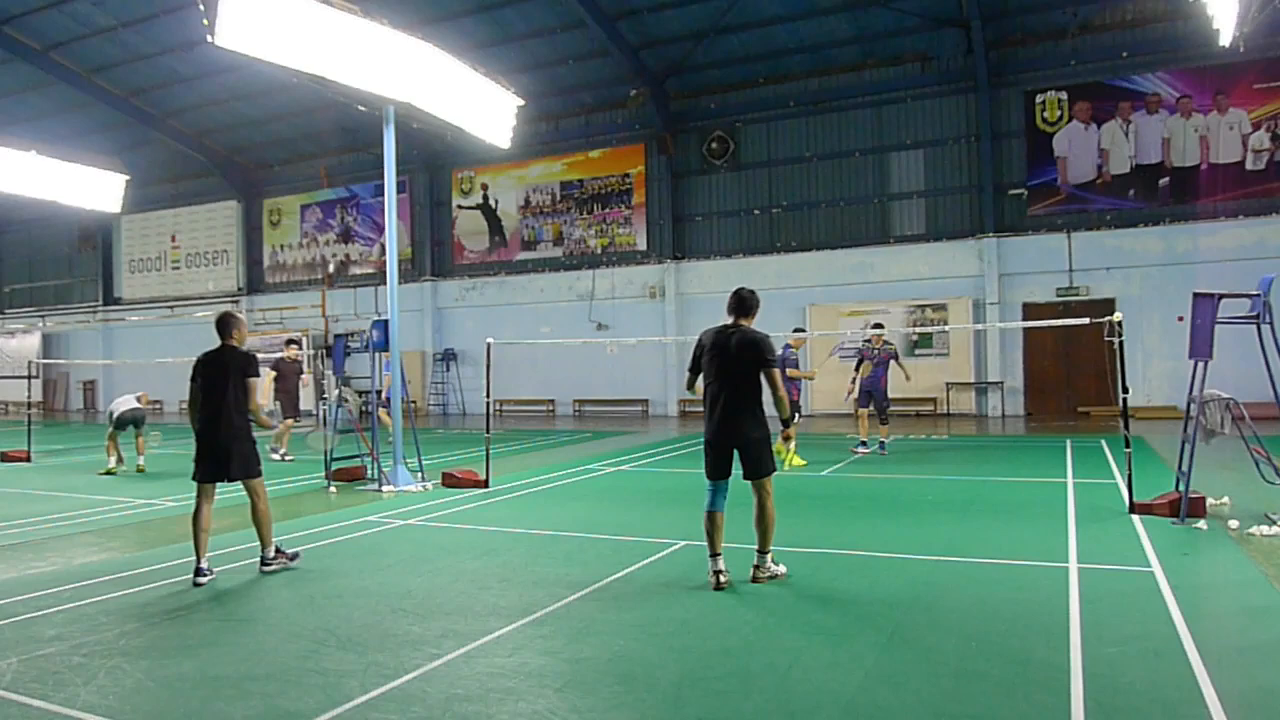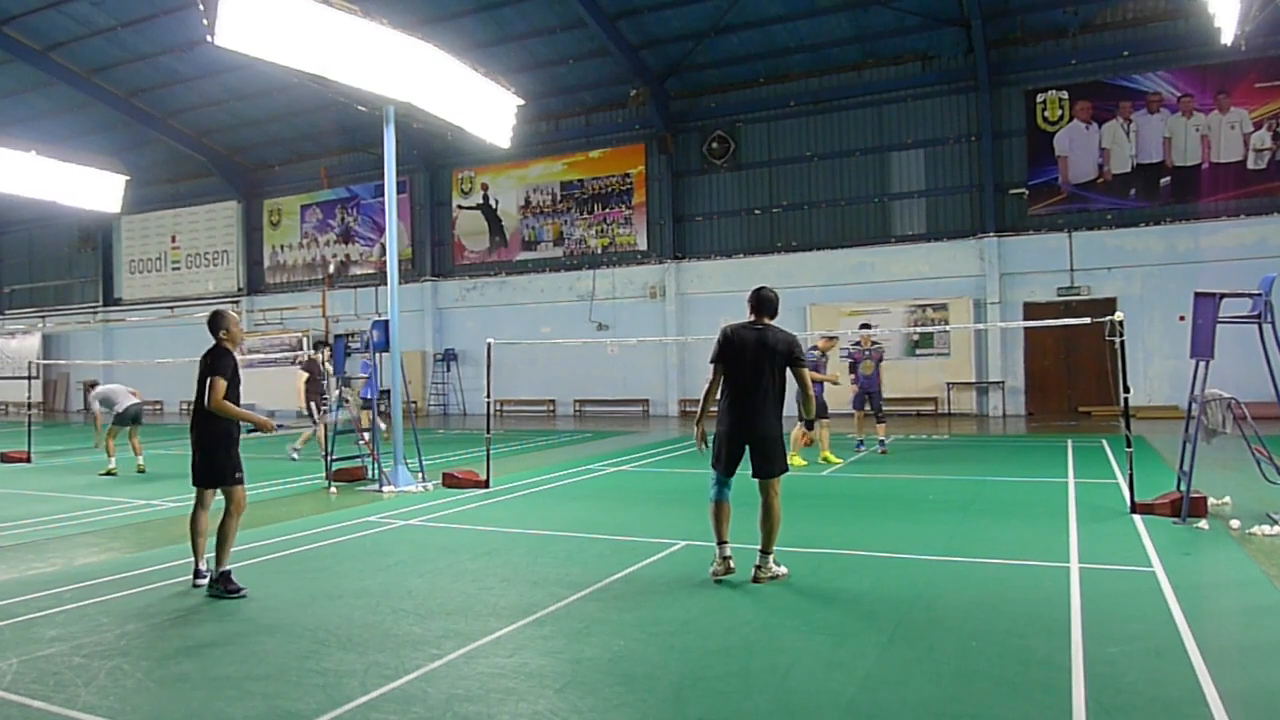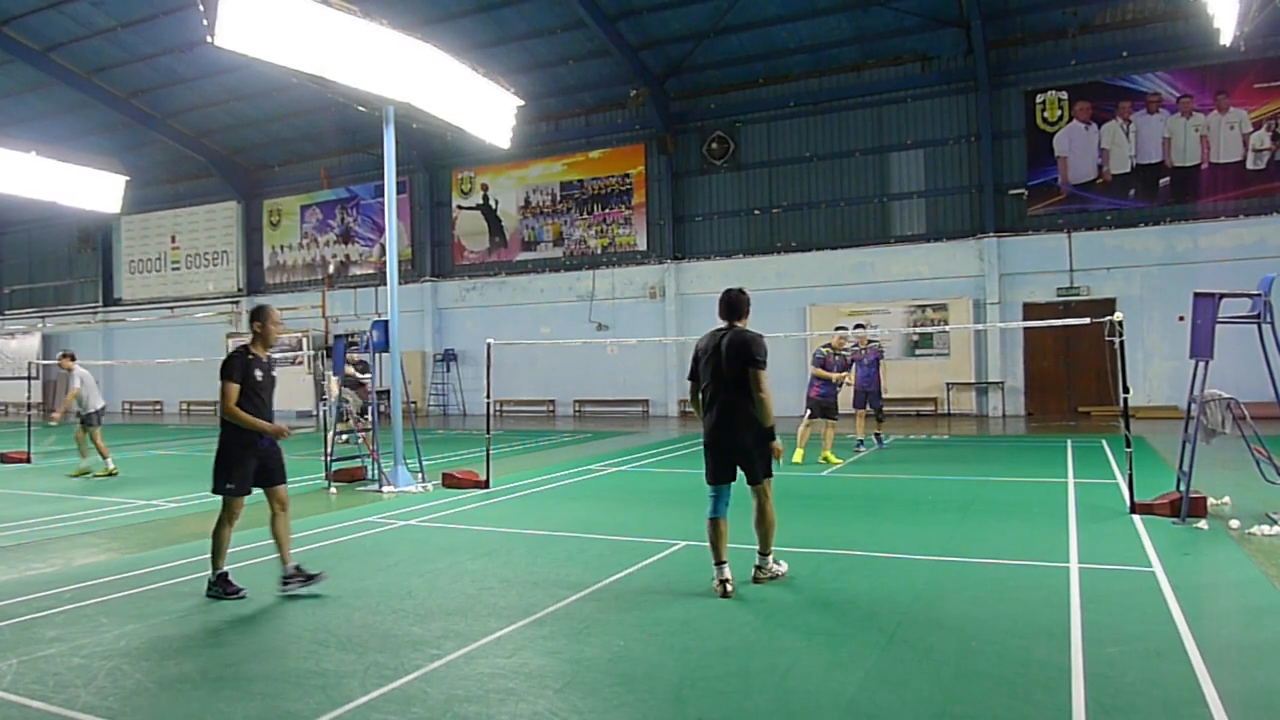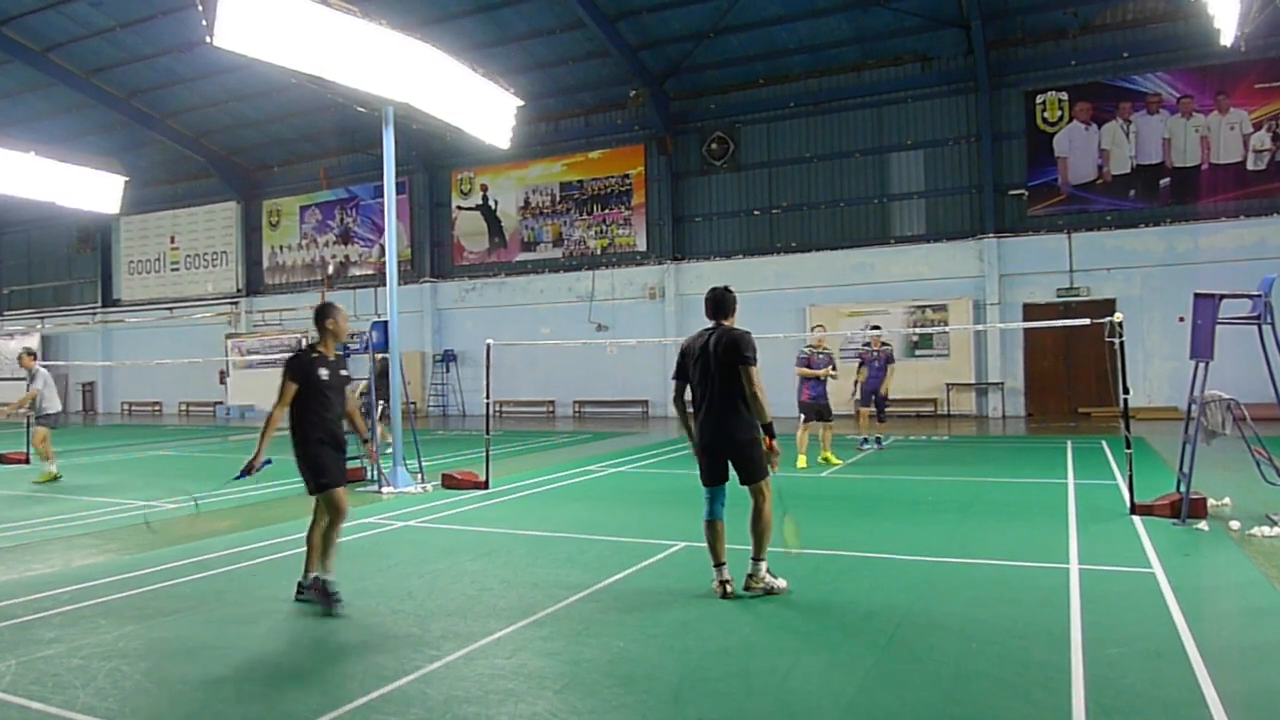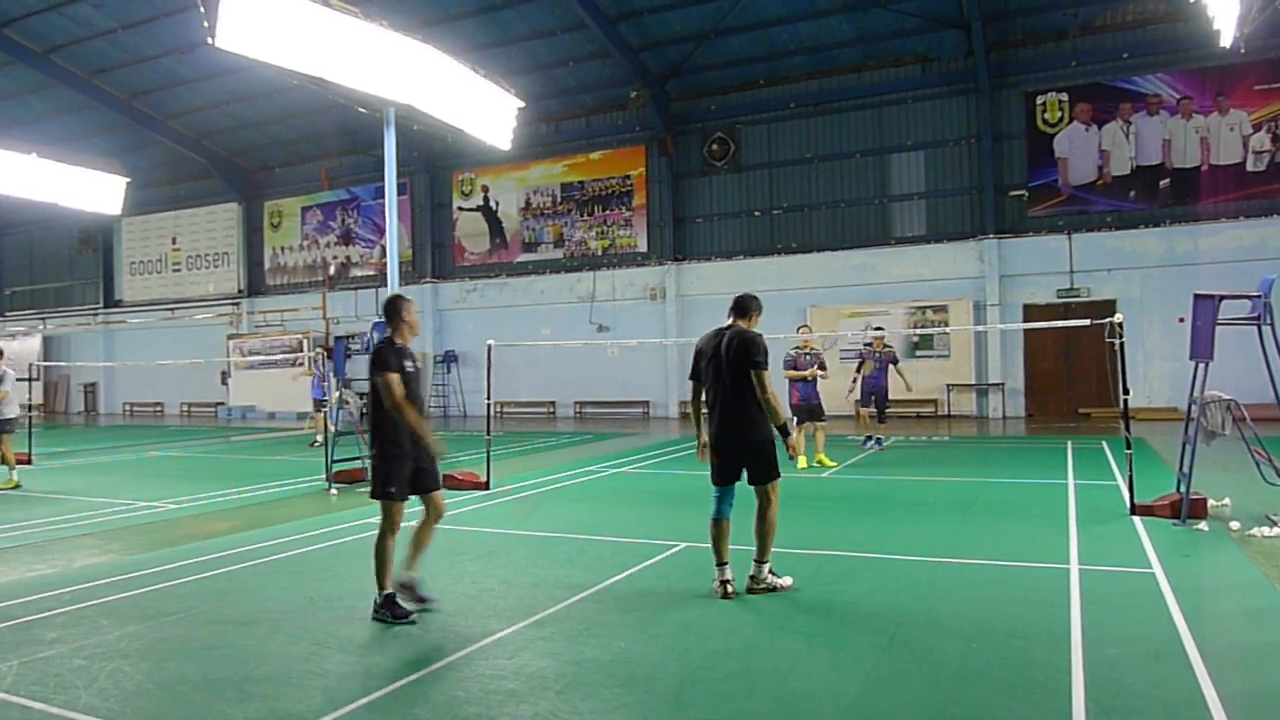
dt=0.5s
person 1, frame 1
left shoulder: (707, 338)
right shoulder: (759, 340)
left elbow: (690, 383)
right elbow: (778, 390)
left wrist: (700, 391)
right wrist: (787, 424)
left hip: (716, 429)
right hip: (752, 429)
left knee: (715, 493)
right knee: (763, 493)
left ankle: (717, 568)
right ankle: (763, 564)
person 1, frame 2
left shoulder: (729, 334)
right shoulder: (787, 341)
left elbow: (714, 382)
right elbow: (807, 390)
left wrist: (700, 421)
right wrist: (809, 425)
left hip: (730, 425)
right hip: (767, 428)
left knee: (720, 484)
right knee: (770, 493)
left ankle: (723, 554)
right ankle: (765, 564)
person 1, frame 3
left shoulder: (703, 343)
right shoulder: (752, 341)
left elbow: (694, 395)
right elbow: (761, 393)
right wrist: (772, 436)
left hip: (714, 434)
right hip: (748, 433)
left knee: (718, 499)
right knee: (763, 495)
left ankle: (722, 575)
right ankle: (765, 564)
person 1, frame 4
left shoulder: (690, 344)
right shoulder: (740, 339)
left elbow: (678, 397)
right elbow: (753, 390)
left wrist: (693, 436)
right wrist: (769, 433)
left hip: (707, 436)
right hip: (741, 432)
left knee: (713, 501)
right knee: (762, 496)
left ankle: (721, 577)
right ankle: (758, 573)
person 1, frame 5
left shoulder: (705, 342)
right shoulder: (751, 340)
left elbow: (696, 396)
right elbow: (765, 393)
left wrist: (700, 433)
right wrist: (786, 432)
left hip: (720, 435)
right hip: (754, 434)
left knee: (721, 501)
right knee: (767, 499)
left ankle: (723, 577)
right ankle: (760, 575)
person 2, frame 1
left shoulder: (202, 361)
right shoulder: (247, 359)
left elbow: (192, 404)
right elbow: (251, 404)
right wrist: (264, 421)
left hip: (207, 437)
right hip: (237, 436)
left knee: (204, 500)
right knee: (258, 494)
left ankle: (202, 566)
right ankle: (269, 555)
person 2, frame 2
left shoulder: (211, 357)
right shoulder: (224, 358)
right elbow: (215, 402)
right wrist: (255, 419)
left hip: (203, 437)
right hip: (219, 439)
left knee: (203, 502)
right knee: (236, 504)
left ankle: (200, 568)
right ankle: (220, 575)
person 2, frame 3
left shoulder: (267, 361)
right shoulder: (237, 361)
right elbow: (228, 409)
right wrist: (267, 428)
left hip: (266, 445)
right hip: (238, 447)
left knee: (280, 504)
right knee: (231, 513)
left ankle: (290, 572)
right ankle: (217, 579)
person 2, frame 4
left shoulder: (340, 362)
right shoulder: (302, 361)
right elbow: (280, 408)
left wrist: (366, 439)
right wrist: (260, 451)
left hip: (336, 446)
right hip: (313, 446)
left knee: (324, 513)
right knee: (340, 509)
left ankle: (309, 582)
right ankle: (324, 581)
person 2, frame 5
left shoulder: (408, 353)
right shoulder: (385, 352)
right elbow: (395, 403)
left wrist: (425, 439)
right wrist: (426, 436)
left hip: (415, 448)
right hip: (392, 450)
left knee: (436, 508)
right knee: (392, 522)
left ankle: (407, 578)
right ankle: (385, 598)
